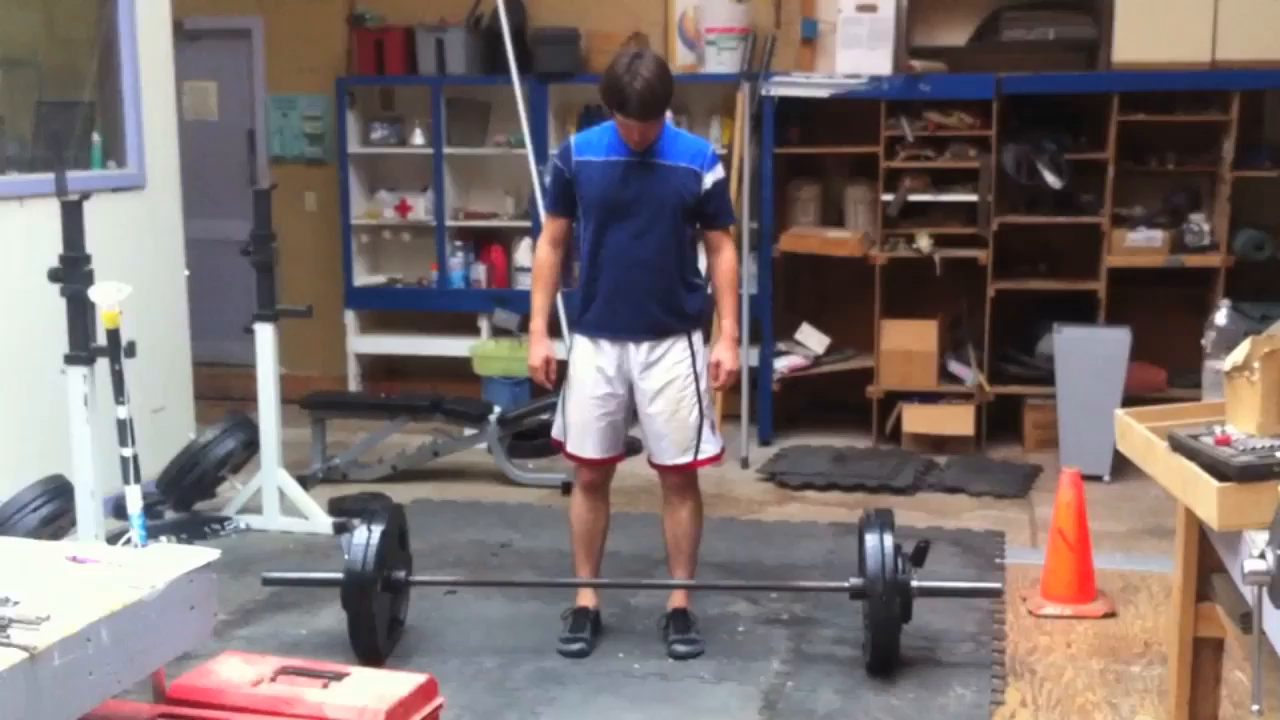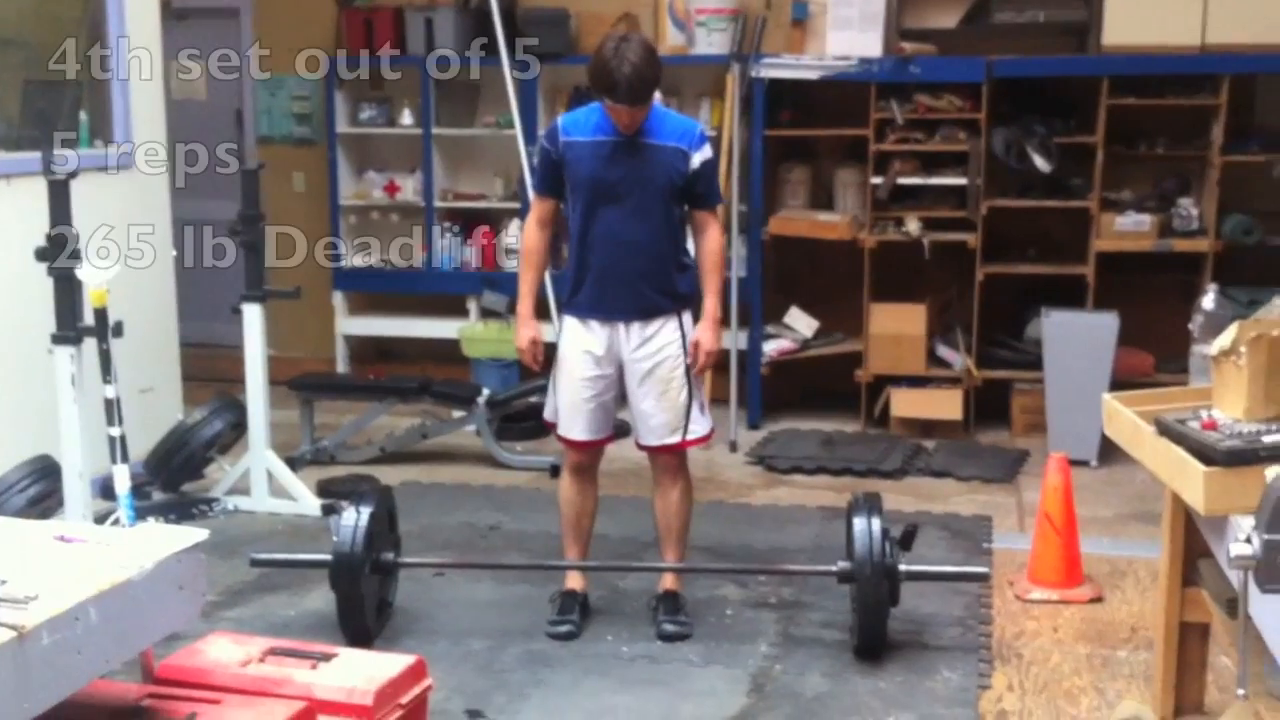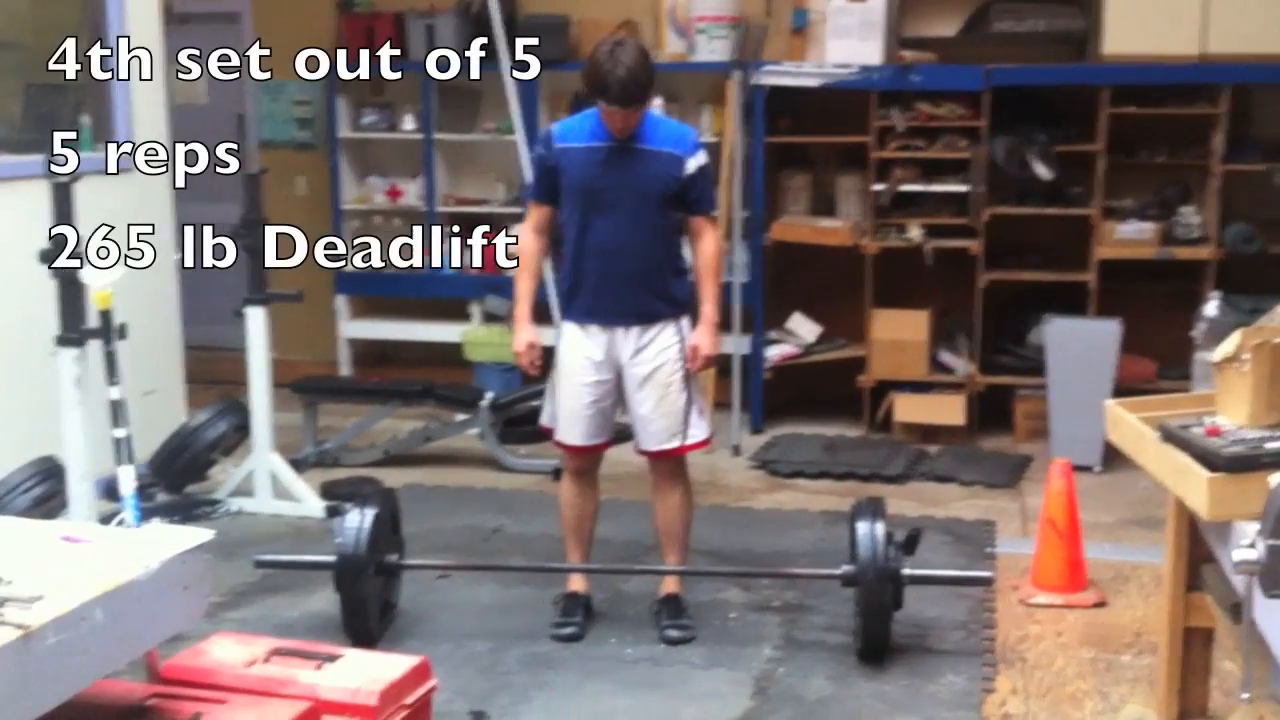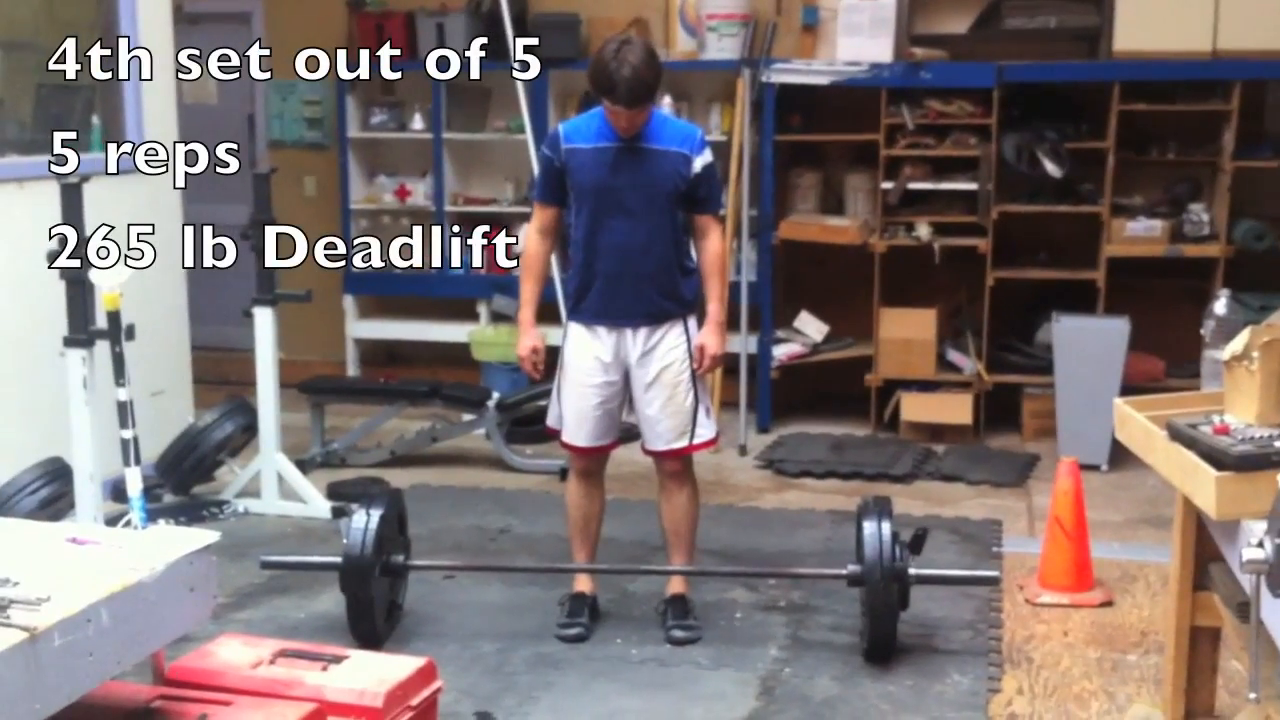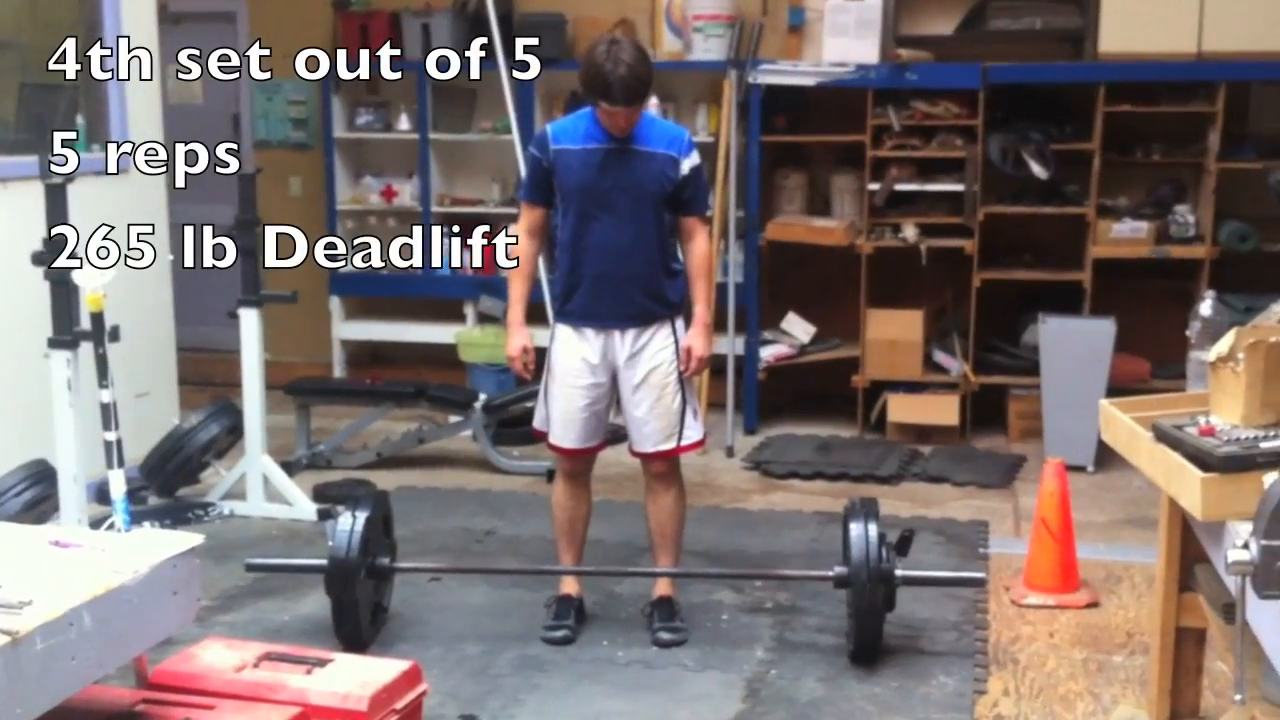
dt=0.4s
person 1, frame 1
left shoulder: (698, 160)
right shoulder: (576, 154)
left elbow: (721, 250)
right elbow: (552, 244)
left wrist: (728, 336)
right wrist: (538, 330)
left hip: (673, 340)
right hip: (595, 338)
left knee: (679, 474)
right knee: (589, 473)
left ankle: (679, 604)
right ankle: (585, 602)
person 1, frame 2
left shoulder: (688, 139)
right shoulder: (564, 135)
left elbow: (708, 230)
right elbow: (539, 223)
left wrist: (710, 317)
right wrist: (526, 311)
left hip: (663, 320)
right hip: (584, 319)
left knee: (669, 455)
right knee: (578, 455)
left ankle: (670, 585)
right ankle: (574, 583)
person 1, frame 3
left shoulder: (682, 146)
right shoulder: (559, 141)
left elbow: (703, 235)
right elbow: (535, 230)
left wrist: (708, 321)
right wrist: (523, 317)
left hip: (661, 326)
right hip: (583, 325)
left knee: (668, 459)
right knee: (578, 458)
left ankle: (671, 589)
right ankle: (576, 586)
person 1, frame 4
left shoulder: (688, 145)
right shoulder: (566, 142)
left elbow: (709, 235)
right elbow: (541, 233)
left wrist: (715, 322)
right wrist: (526, 321)
left hip: (667, 327)
right hip: (589, 326)
left knee: (674, 460)
right knee: (584, 459)
left ankle: (678, 589)
right ankle: (582, 587)
person 1, frame 5
left shoulder: (675, 146)
right shoulder: (553, 142)
left elbow: (694, 237)
right elbow: (528, 234)
left wrist: (701, 322)
right wrist: (516, 322)
left hip: (655, 329)
right hip: (576, 328)
left knee: (661, 462)
right knee: (571, 461)
left ankle: (664, 591)
right ankle: (568, 589)
